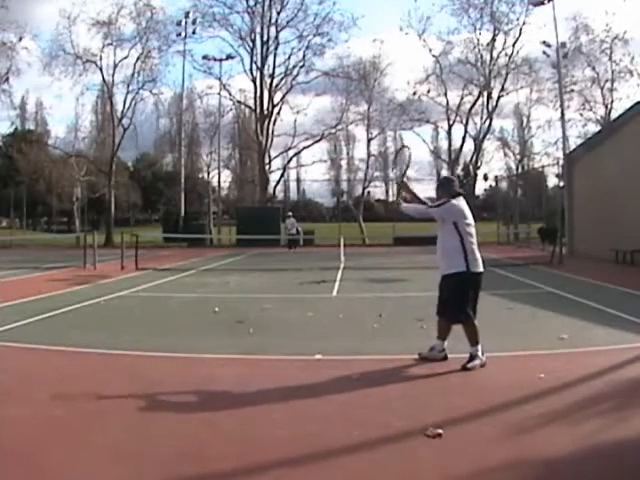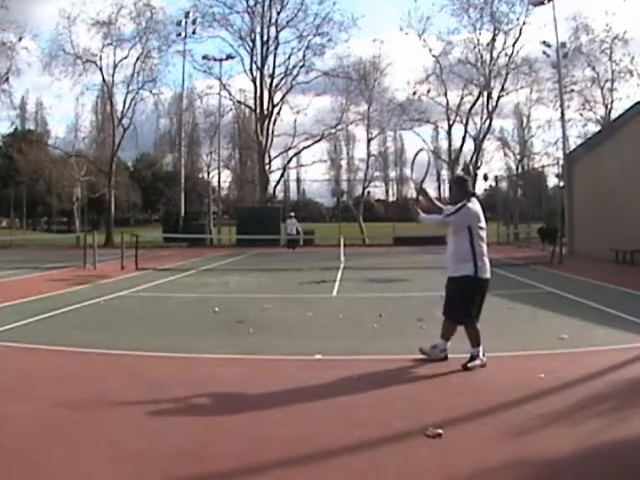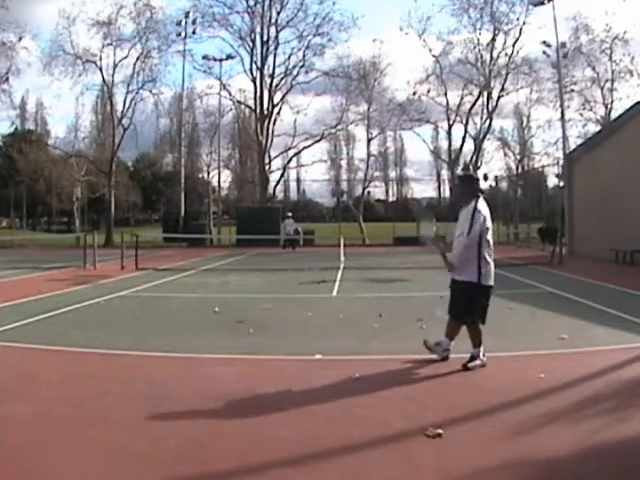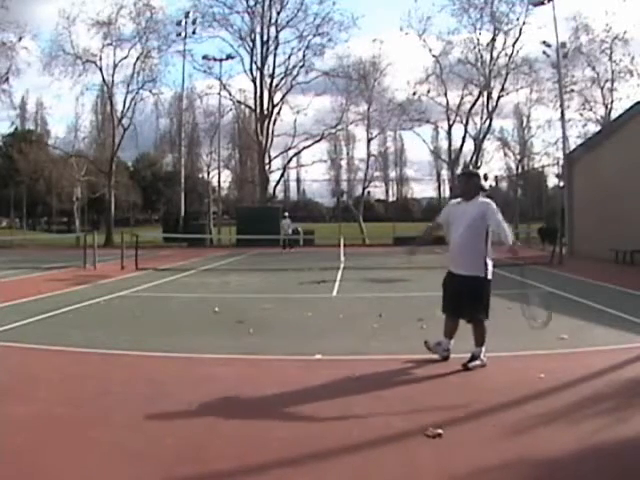
dt=0.4s
person 1, frame 1
left shoulder: (453, 206)
right shoulder: (451, 207)
left elbow: (423, 211)
right elbow: (428, 207)
left wrist: (402, 205)
right wrist: (409, 193)
left hip: (464, 271)
right hip: (453, 270)
left knee: (464, 315)
right knee: (445, 312)
left ankle: (477, 354)
right ankle: (439, 349)
person 1, frame 2
left shoulder: (468, 209)
right shoulder: (463, 208)
left elbow: (440, 221)
right elbow: (443, 212)
left wrist: (420, 216)
right wrist: (425, 196)
left hip: (471, 274)
right hip: (459, 272)
left knee: (466, 318)
right knee: (451, 314)
left ankle: (478, 355)
right ankle: (441, 348)
person 1, frame 3
left shoulder: (477, 210)
right shoulder: (467, 208)
left elbow: (467, 241)
left wrist: (452, 262)
right wrist: (453, 261)
left hip: (475, 277)
right hip: (463, 275)
left knee: (470, 319)
right knee: (456, 314)
left ankle: (479, 355)
right ankle: (444, 347)
person 1, frame 4
left shoulder: (486, 206)
right shoulder: (453, 206)
left elbow: (500, 226)
right elbow: (436, 225)
left wrist: (510, 243)
right wrist: (418, 242)
left hip: (476, 272)
right hip: (455, 270)
left knee: (476, 316)
right knee: (451, 311)
left ankle: (479, 354)
right ankle: (444, 346)
